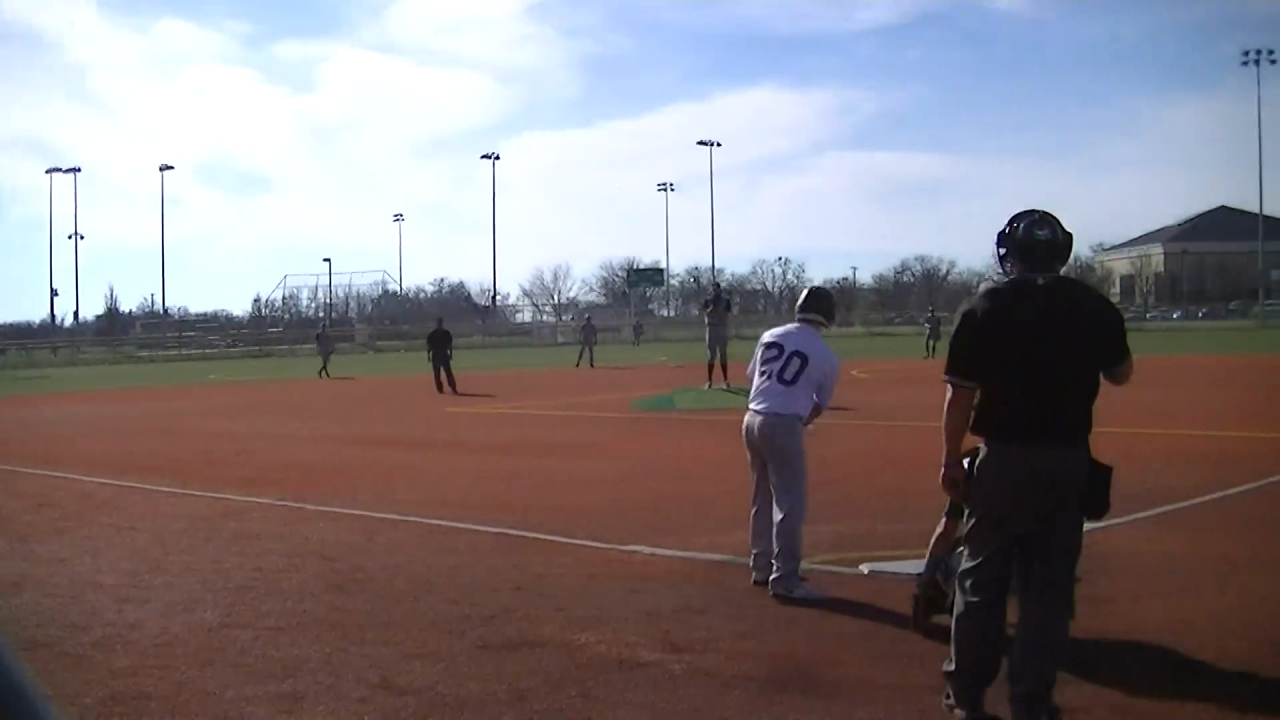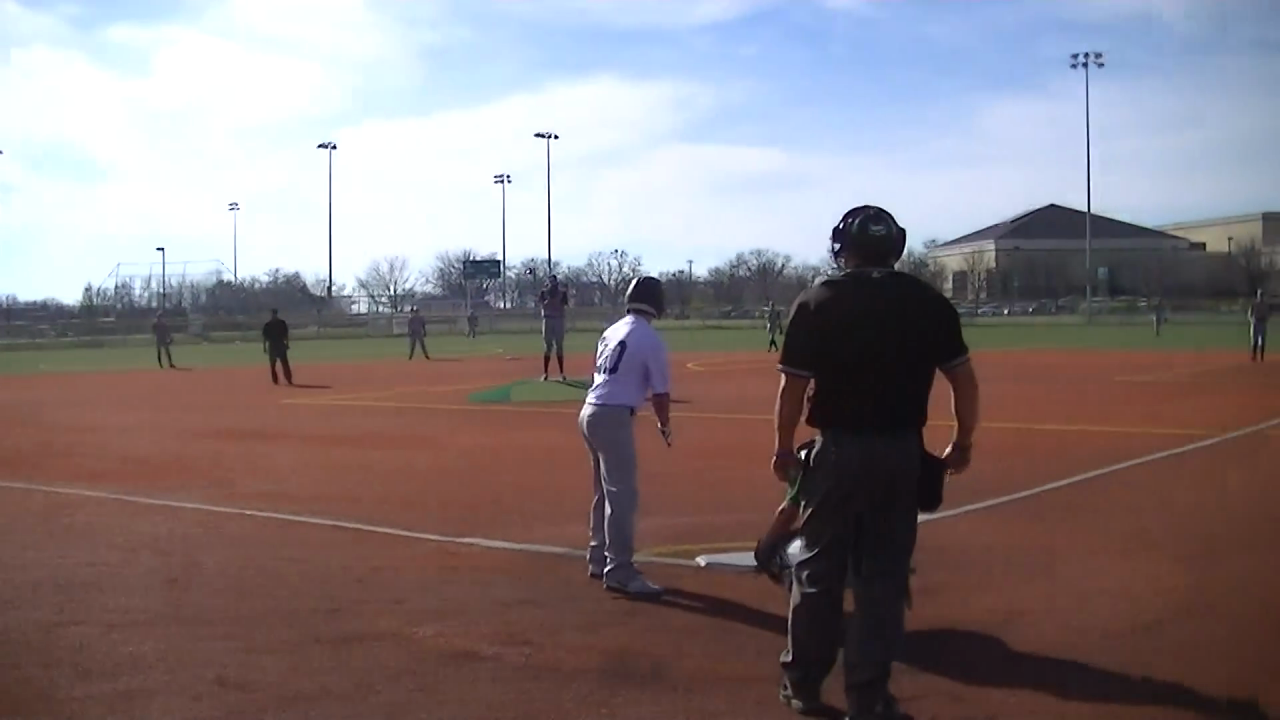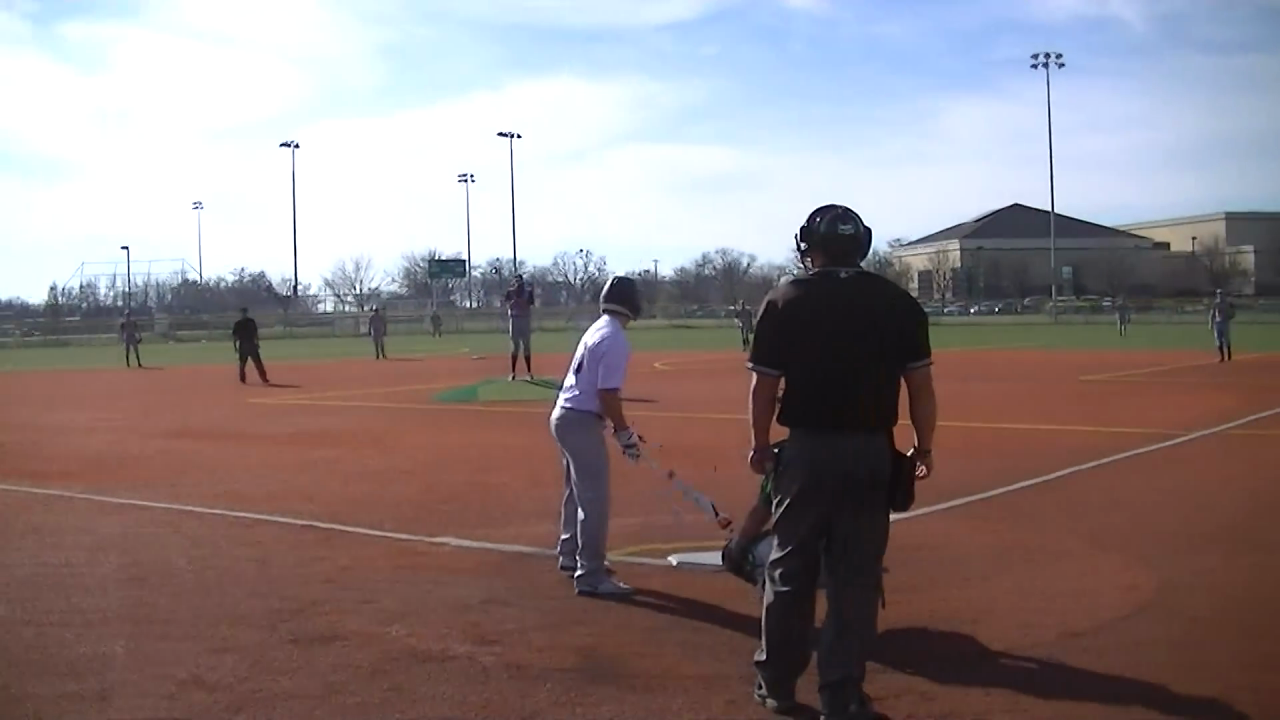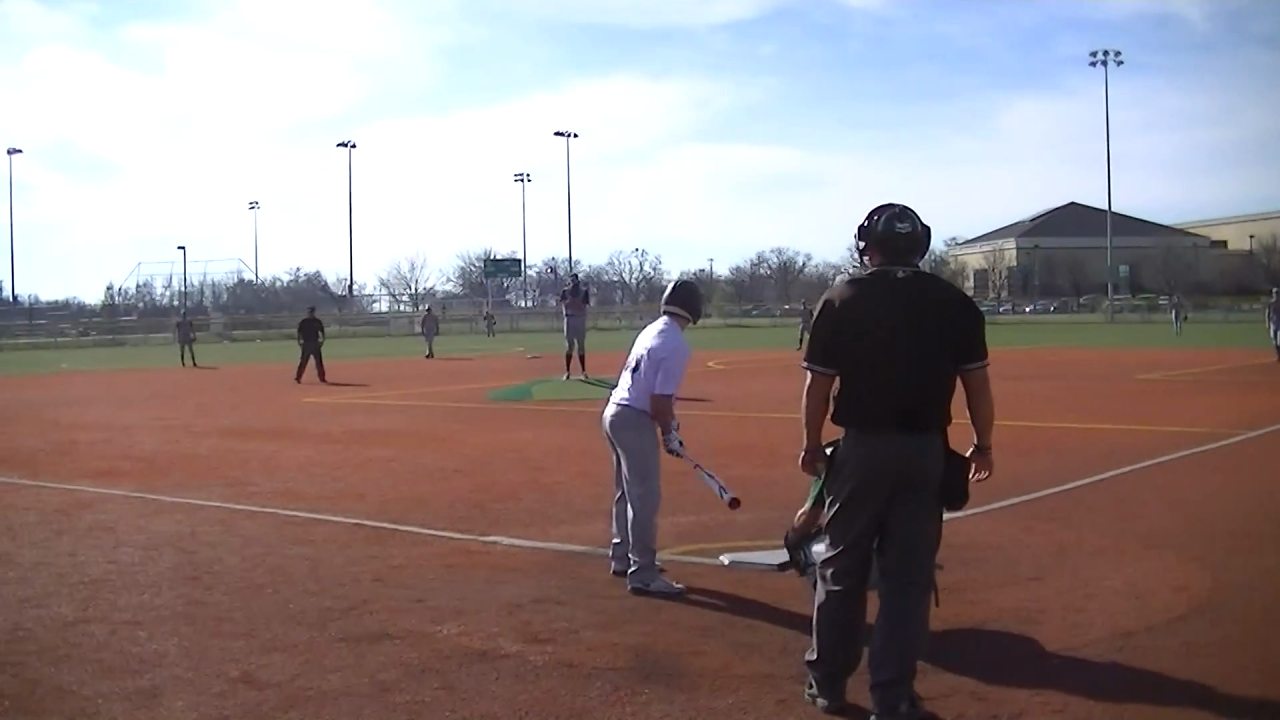
dt=0.4s
person 1, frame 1
left shoulder: (983, 309)
right shoulder: (1094, 306)
left elbow: (960, 396)
right elbow: (1121, 374)
left wrist: (950, 462)
left hip: (1004, 460)
right hip: (1067, 461)
left knee: (982, 580)
right knee: (1050, 586)
person 1, frame 2
left shoulder: (817, 302)
right shoulder: (929, 302)
left elbow: (793, 385)
right elbow: (965, 381)
left wrist: (783, 448)
right wrist: (962, 443)
left hip: (840, 451)
right hip: (902, 452)
left knee: (818, 571)
right knee: (885, 577)
person 1, frame 3
left shoulder: (785, 300)
right shoulder: (897, 302)
left elbow: (764, 384)
right elbow: (921, 385)
left wrist: (760, 444)
right wrist: (923, 448)
left hip: (808, 449)
right hip: (871, 451)
left knee: (790, 569)
right knee: (856, 576)
person 1, frame 4
left shoulder: (842, 300)
right shoulder: (954, 303)
left elbow: (818, 384)
right elbow: (977, 383)
left wrist: (811, 445)
right wrist: (982, 445)
left hip: (862, 449)
right hip: (925, 451)
left knee: (842, 569)
right knee: (909, 576)
person 2, frame 1
left shoulder: (770, 336)
right shoulder: (827, 357)
left elbow: (751, 377)
right elbow: (820, 405)
right wrist: (802, 422)
left hip: (752, 419)
right hip: (783, 426)
left knee: (764, 498)
right knee: (790, 503)
left ankle: (763, 567)
right ankle: (785, 579)
person 2, frame 2
left shoulder: (612, 331)
right shoulder: (652, 341)
right elbow: (660, 393)
right wrist: (664, 425)
left hip: (591, 411)
right hip: (613, 417)
left knee: (606, 491)
right knee: (622, 494)
left ankle: (600, 559)
right ankle: (619, 572)
person 2, frame 3
left shoulder: (597, 330)
right shoulder: (616, 340)
right elbow: (605, 393)
left wrist: (622, 427)
right wrist: (623, 430)
left hip: (565, 414)
right hip: (580, 420)
left knee: (578, 491)
right knee: (594, 498)
left ankle: (571, 555)
right ankle: (589, 576)
person 2, frame 4
left shoulder: (651, 331)
right shoulder: (678, 346)
right elbow: (661, 398)
left wrist: (671, 428)
right wrist: (669, 433)
left hip: (614, 411)
right hip: (634, 419)
left knee: (627, 491)
right knee: (644, 496)
left ankle: (622, 557)
right ankle: (642, 574)
